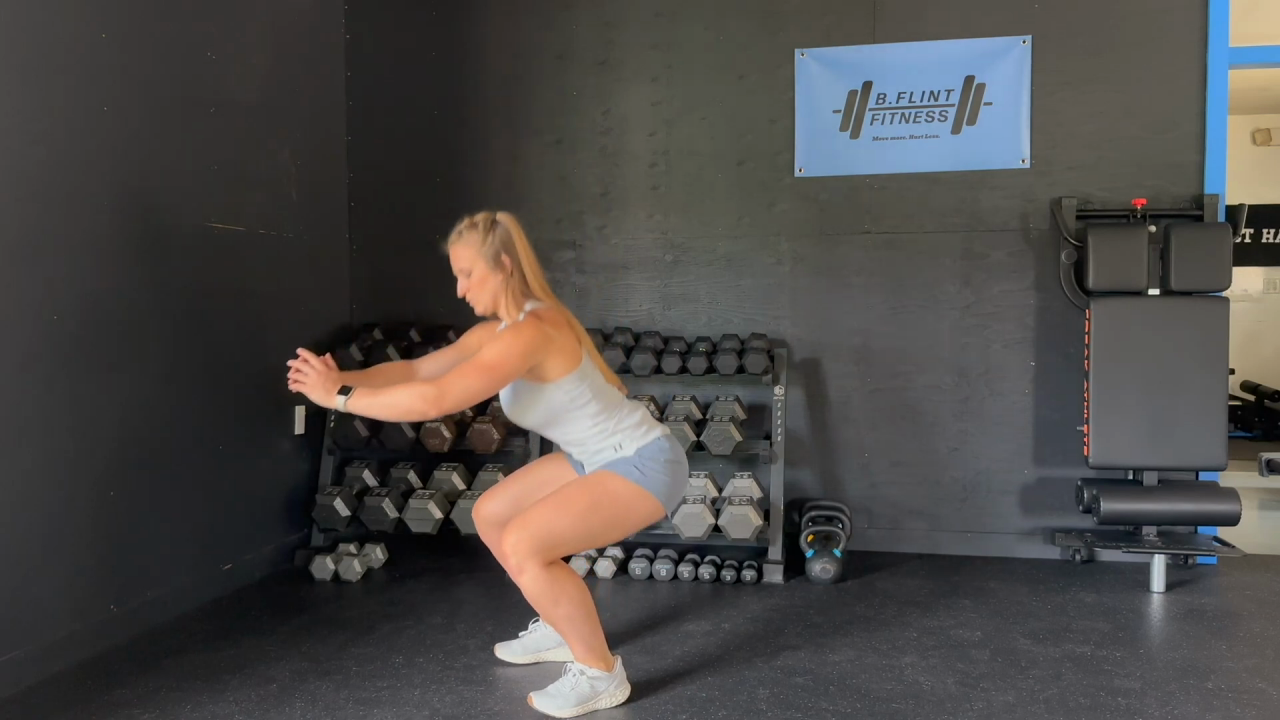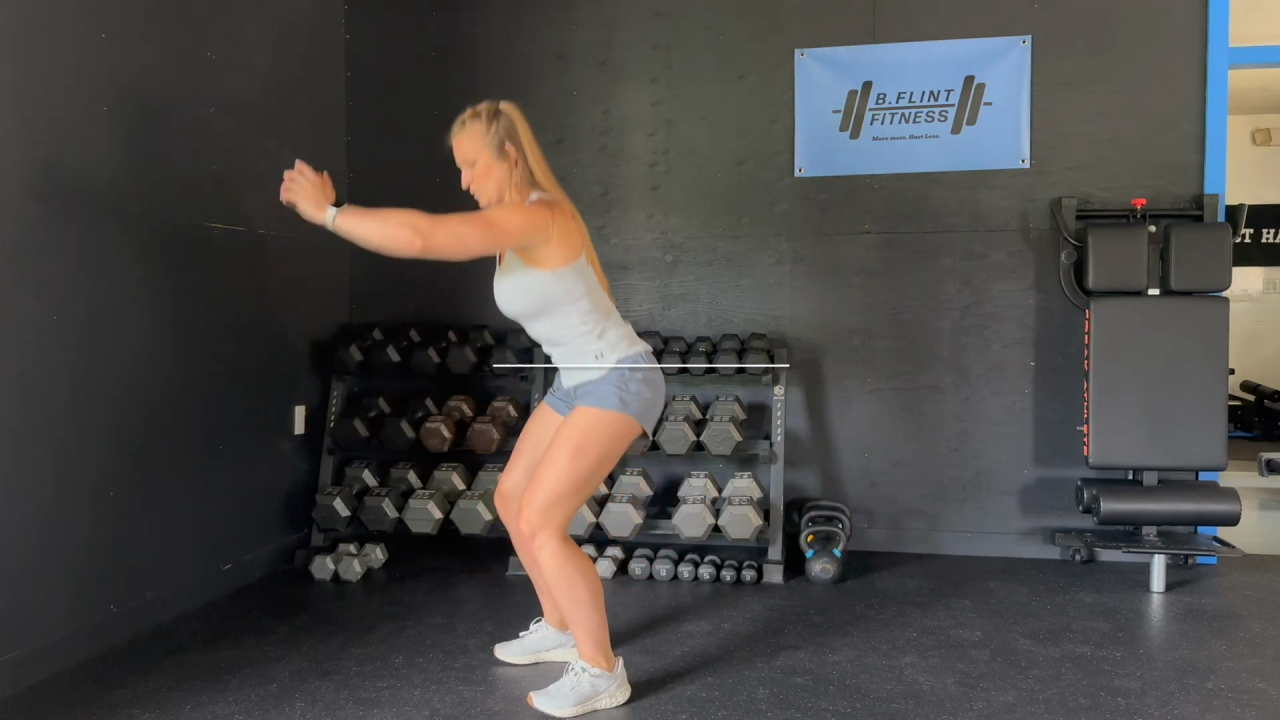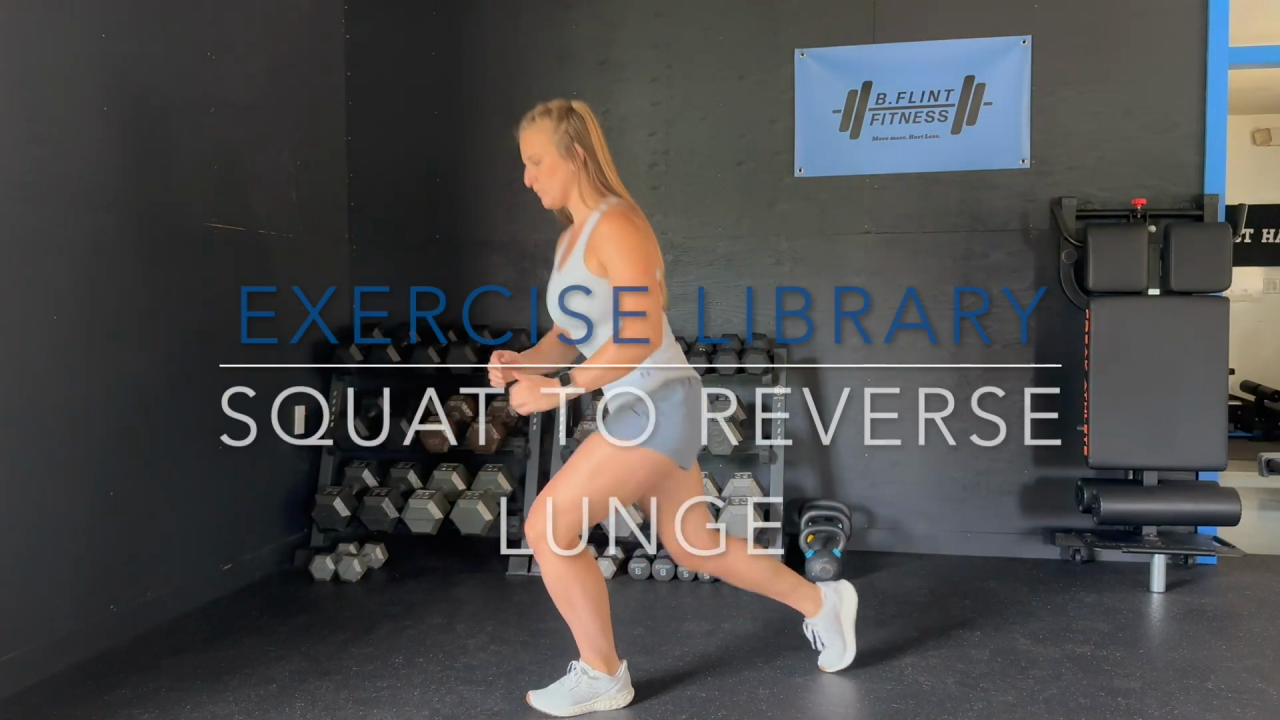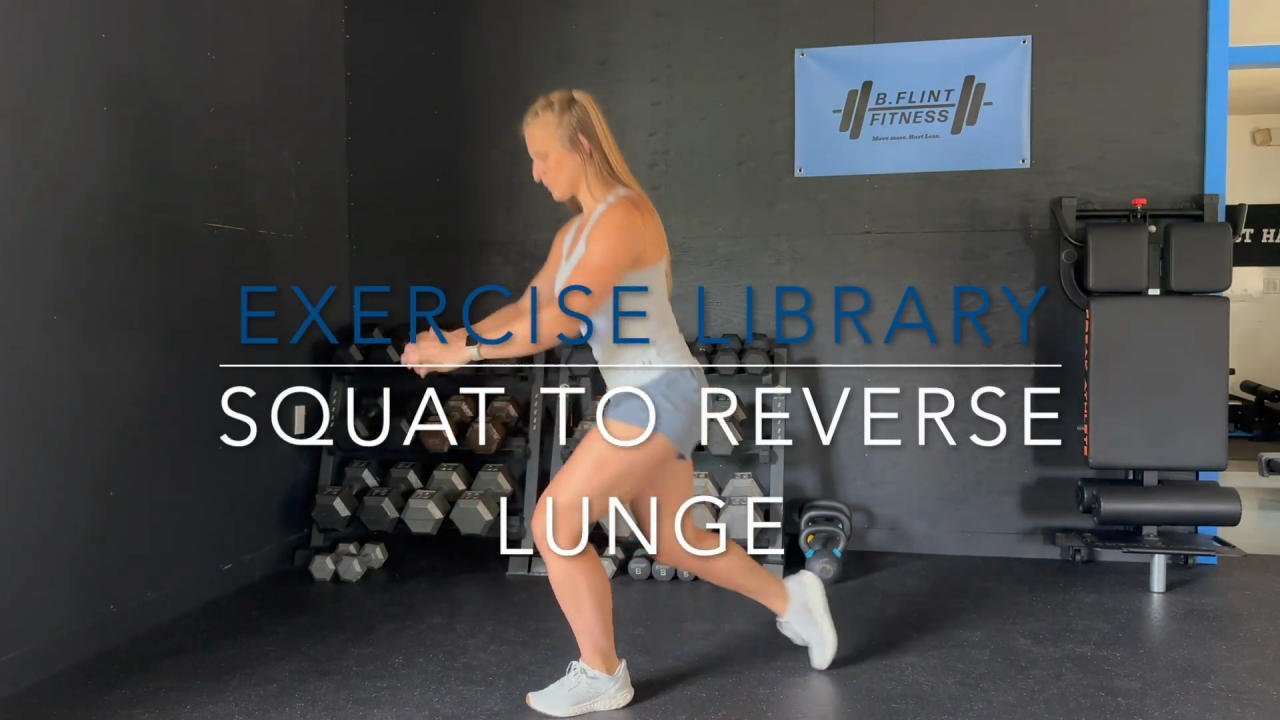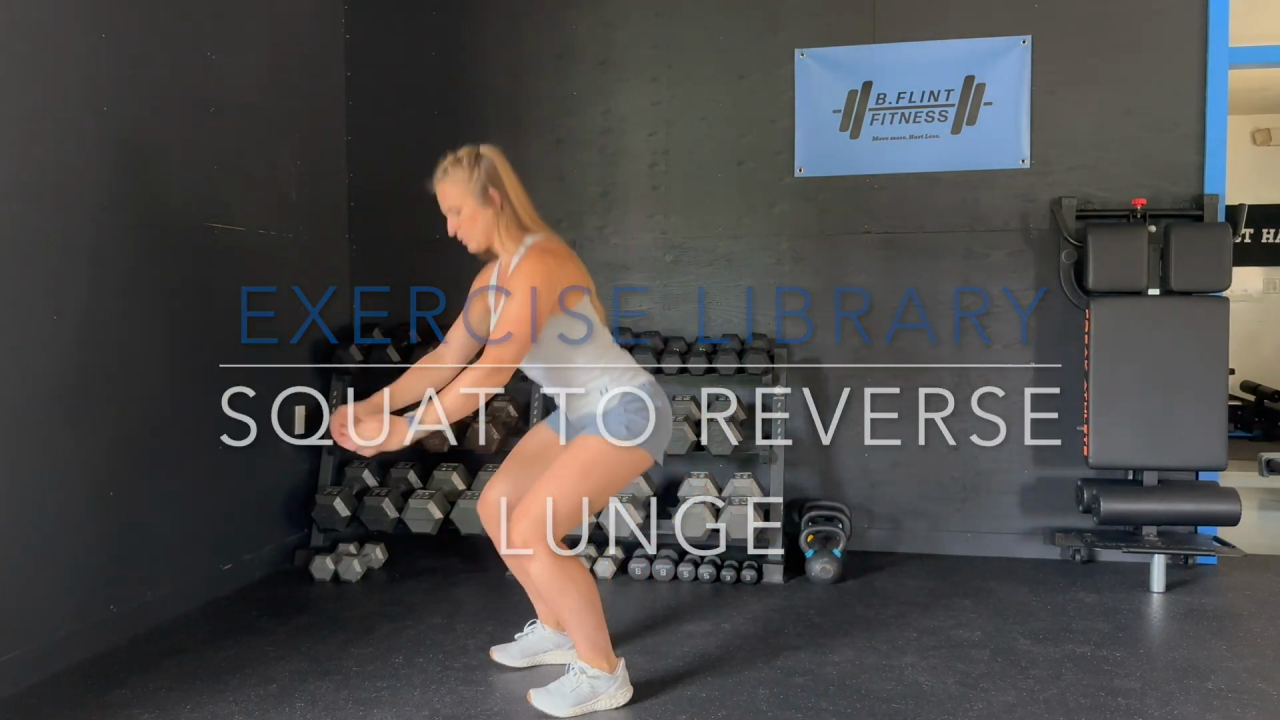
dt=1s
person 1, frame 1
left shoulder: (530, 332)
right shoulder: (498, 331)
left elbow: (440, 399)
right elbow: (420, 371)
left wrist: (342, 397)
right wrist: (344, 379)
left hip: (643, 465)
right hip: (603, 457)
left knee: (524, 547)
right knee: (491, 516)
left ankle: (600, 672)
right ankle: (561, 627)
person 1, frame 2
left shoulder: (538, 216)
right shoulder: (512, 220)
left elbow: (421, 238)
right elbow: (422, 238)
left wrist: (329, 213)
right wrist: (334, 211)
left hip: (620, 381)
right hip: (582, 383)
left knee: (539, 523)
right knee: (512, 499)
right ankle: (562, 627)
person 1, frame 3
left shoulder: (617, 225)
right shoulder: (574, 235)
left elbow: (641, 336)
right elbow: (569, 331)
left wrist: (557, 385)
right wrist: (528, 361)
left hip: (659, 407)
right hip: (647, 407)
left knee: (547, 527)
right knee: (693, 548)
right ankle: (821, 602)
person 1, frame 4
left shoulder: (620, 218)
right shoulder: (578, 228)
left elbow: (558, 323)
right elbow: (526, 309)
left wrist: (461, 351)
right wrist: (461, 340)
left hip: (661, 399)
right hip: (645, 398)
left knee: (553, 524)
right knee: (673, 543)
right ankle: (790, 597)
person 1, frame 5
left shoulder: (538, 266)
right shoulder: (493, 277)
left elbow: (493, 372)
right elbow: (446, 360)
left wrist: (407, 428)
right wrist: (376, 407)
left hip: (629, 413)
right hip: (587, 409)
left knee: (531, 535)
right knee: (496, 508)
left ankle: (604, 673)
right ankle: (557, 629)
